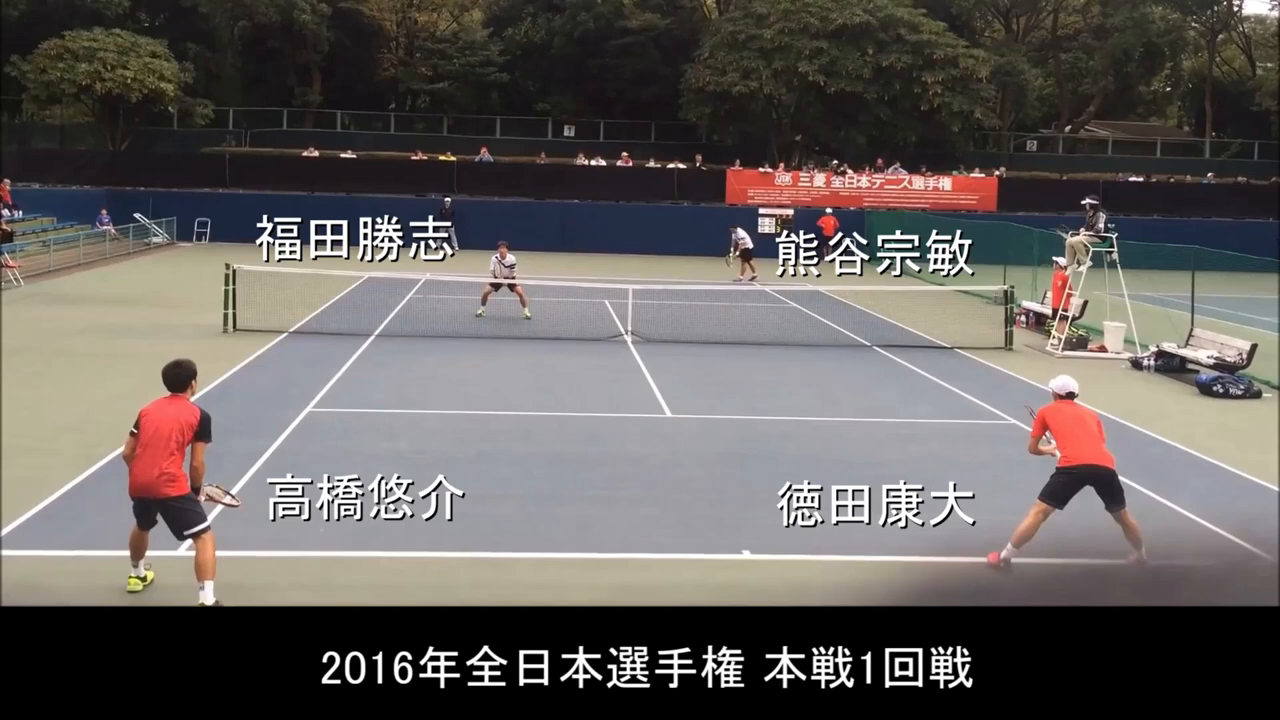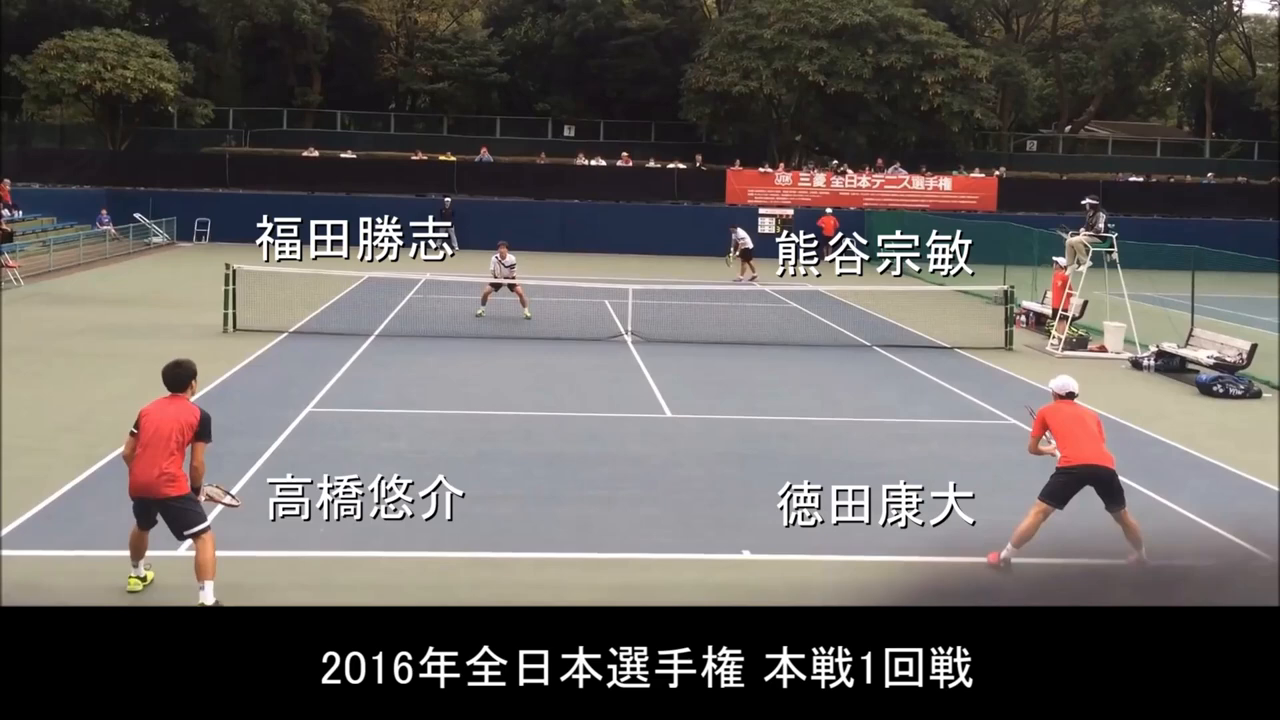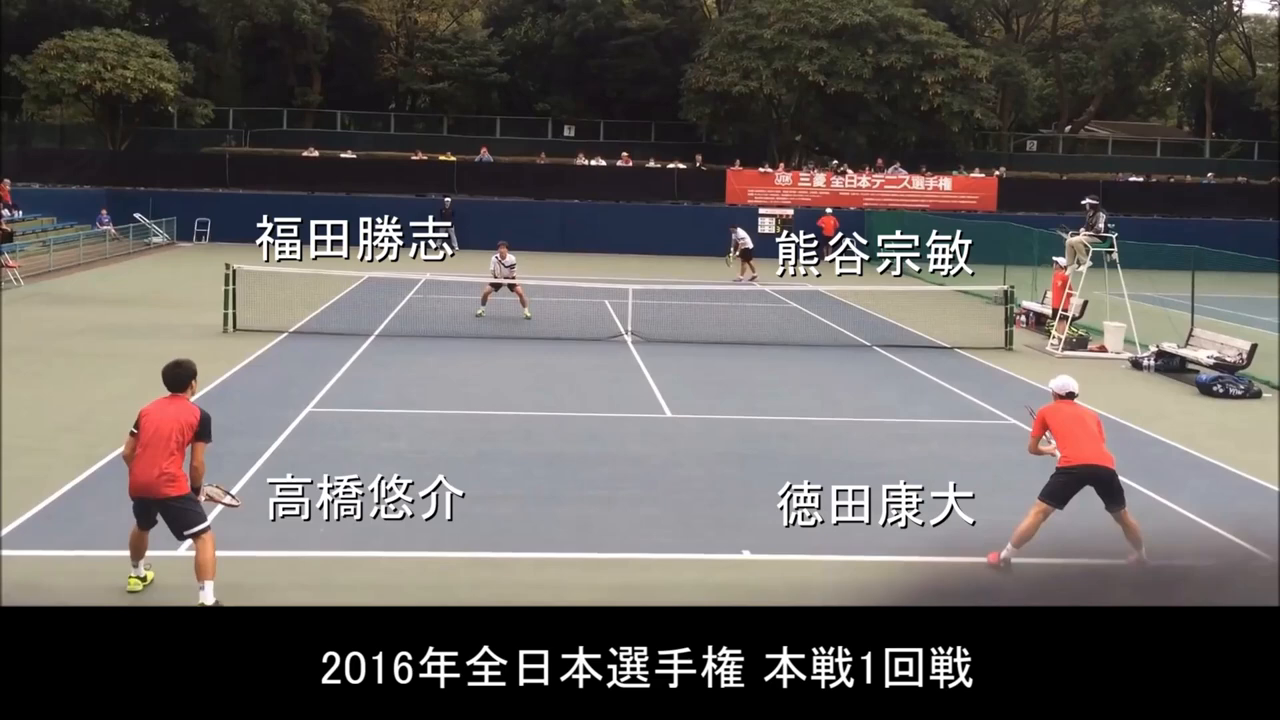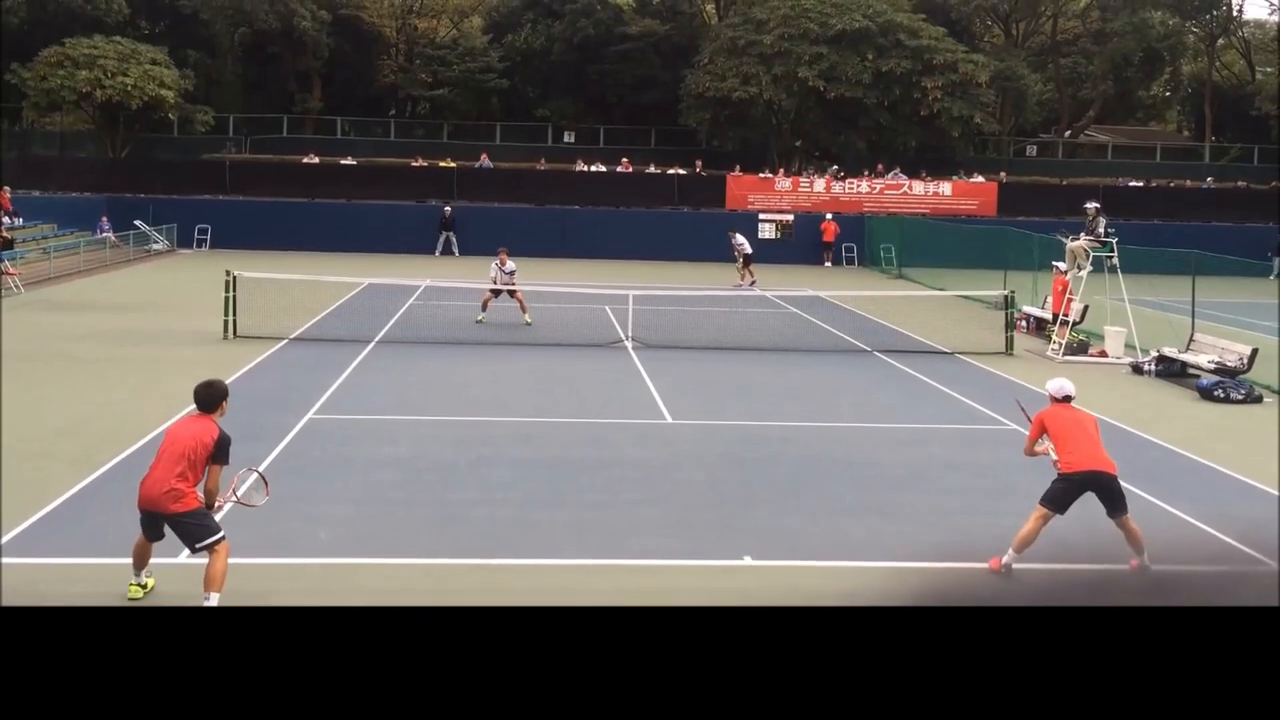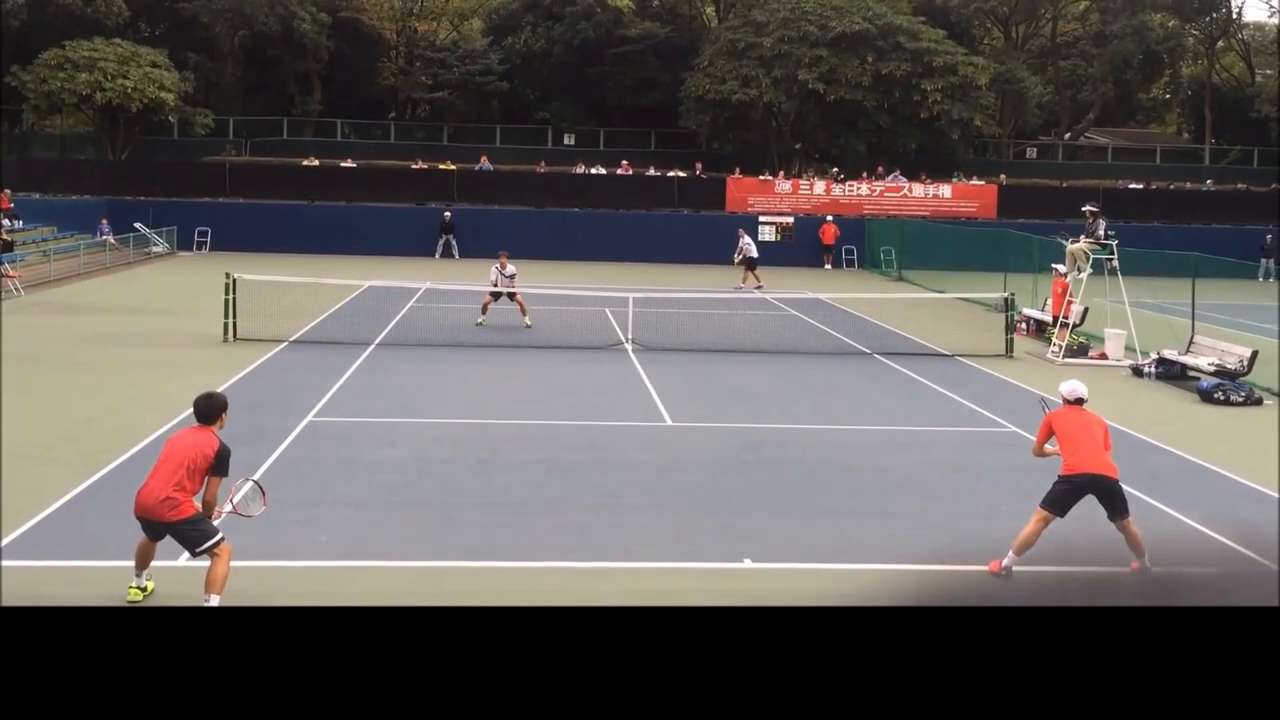
dt=0.7s
person 1, frame 1
left shoulder: (147, 409)
right shoulder: (199, 416)
left elbow: (127, 453)
right elbow: (197, 463)
right wrist: (196, 490)
left hip: (138, 483)
right hip: (170, 485)
left knee: (142, 526)
right knee: (204, 538)
left ankle: (137, 575)
right ankle: (207, 599)
person 1, frame 2
left shoulder: (147, 409)
right shoulder: (199, 416)
left elbow: (127, 453)
right elbow: (197, 464)
right wrist: (195, 490)
left hip: (138, 483)
right hip: (170, 486)
left knee: (142, 527)
right knee: (204, 538)
left ankle: (137, 575)
right ankle: (207, 599)
person 1, frame 3
left shoulder: (147, 410)
right shoulder: (199, 415)
left elbow: (127, 453)
right elbow: (197, 464)
right wrist: (195, 490)
left hip: (138, 483)
right hip: (170, 486)
left knee: (142, 527)
right knee: (204, 538)
left ankle: (137, 575)
right ankle: (207, 600)
person 1, frame 4
left shoulder: (179, 424)
right shoulder: (220, 437)
right elbow: (211, 486)
left wrist: (195, 498)
right wrist: (210, 507)
left hip: (147, 493)
right hip: (177, 501)
left knee: (147, 537)
right knee: (219, 549)
left ankle: (138, 583)
right ankle: (210, 603)
person 1, frame 5
left shoulder: (178, 436)
right shoulder: (220, 449)
right elbow: (209, 498)
left wrist: (196, 508)
right wrist: (207, 517)
left hip: (143, 503)
right hip: (172, 509)
left knee: (152, 537)
right knee: (222, 552)
left ankle: (138, 585)
right ankle: (210, 603)
person 2, frame 1
left shoulder: (1046, 411)
right shoulder: (1091, 414)
left elbow: (1032, 448)
left wrist: (1049, 449)
left hip: (1072, 466)
right hip: (1104, 465)
left knee: (1038, 512)
right knee: (1122, 515)
left ankle: (1004, 557)
right ankle: (1141, 555)
person 2, frame 2
left shoulder: (1046, 411)
right shoulder: (1091, 414)
left elbow: (1032, 448)
left wrist: (1050, 449)
left hip: (1072, 466)
right hip: (1105, 466)
left knee: (1038, 512)
right knee: (1122, 515)
left ankle: (1004, 557)
right ankle: (1141, 555)
person 2, frame 3
left shoulder: (1046, 411)
right shoulder: (1091, 414)
left elbow: (1033, 448)
left wrist: (1050, 449)
left hip: (1072, 466)
right hip: (1105, 466)
left knee: (1038, 512)
right knee: (1122, 515)
left ankle: (1004, 557)
right ankle: (1141, 555)
person 2, frame 4
left shoulder: (1044, 415)
right shoulder: (1089, 417)
left elbow: (1028, 451)
left wrist: (1044, 449)
left hip: (1074, 472)
right hip: (1106, 471)
left knee: (1039, 517)
right knee: (1124, 521)
left ankle: (1006, 562)
right ankle: (1143, 561)
person 2, frame 5
left shoulder: (1054, 416)
right shoulder: (1099, 421)
left elbow: (1037, 451)
left hip: (1075, 474)
right hip: (1107, 475)
left knee: (1039, 519)
right knee: (1125, 524)
left ankle: (1006, 565)
right ankle: (1143, 564)
